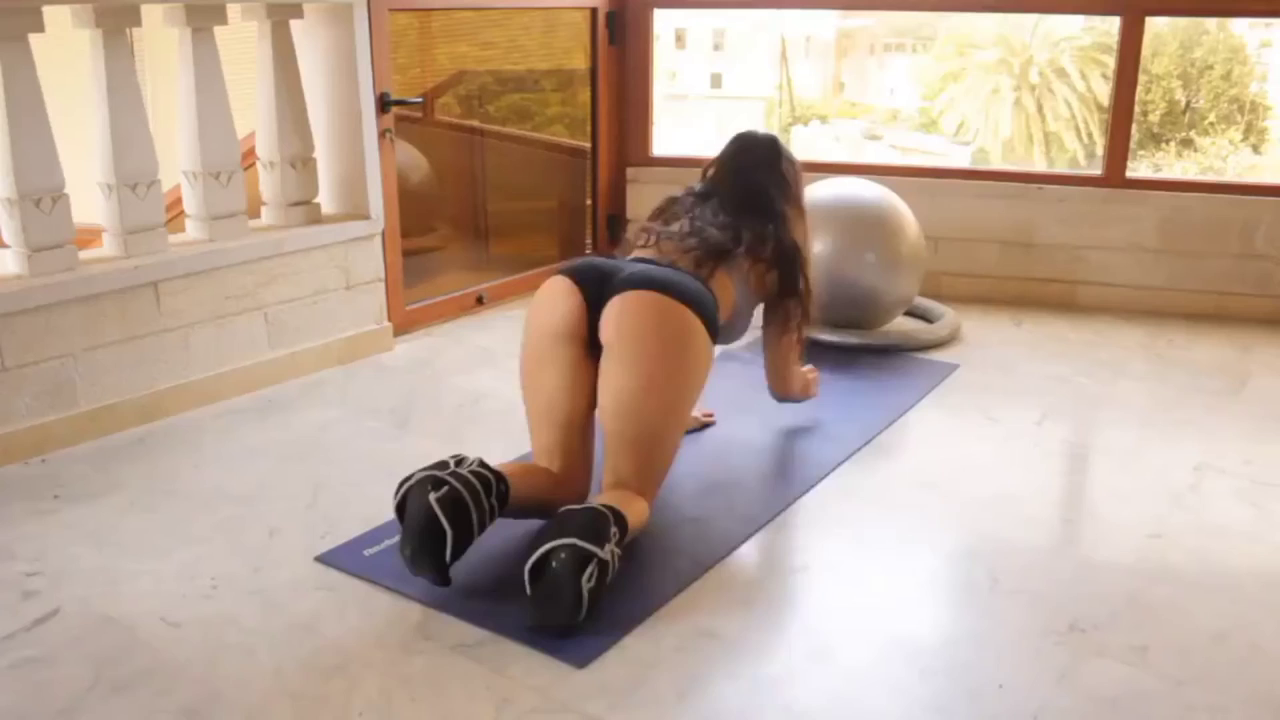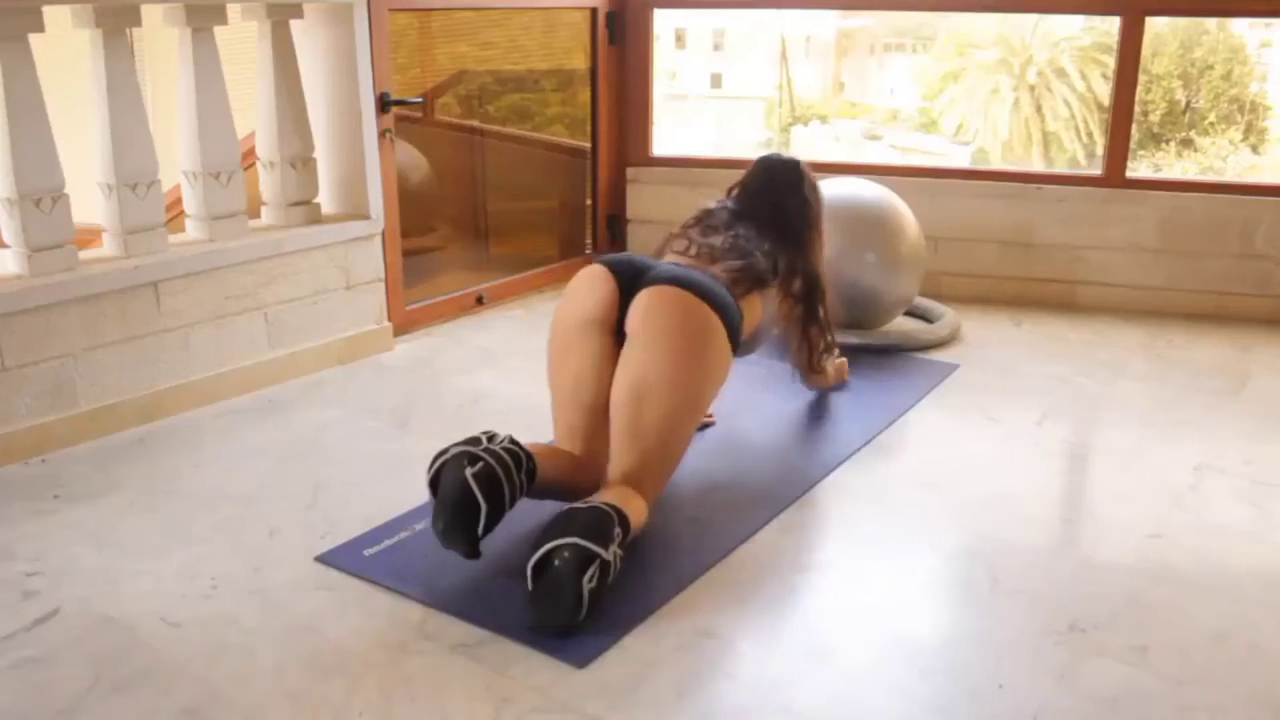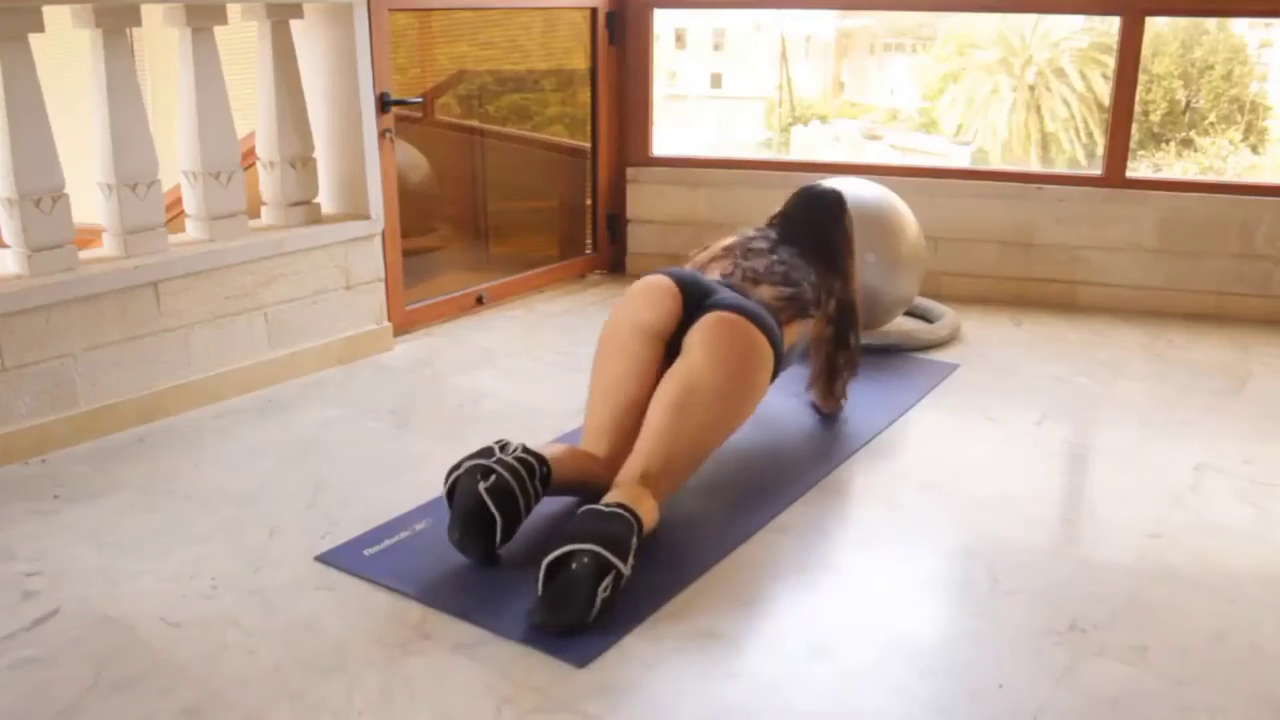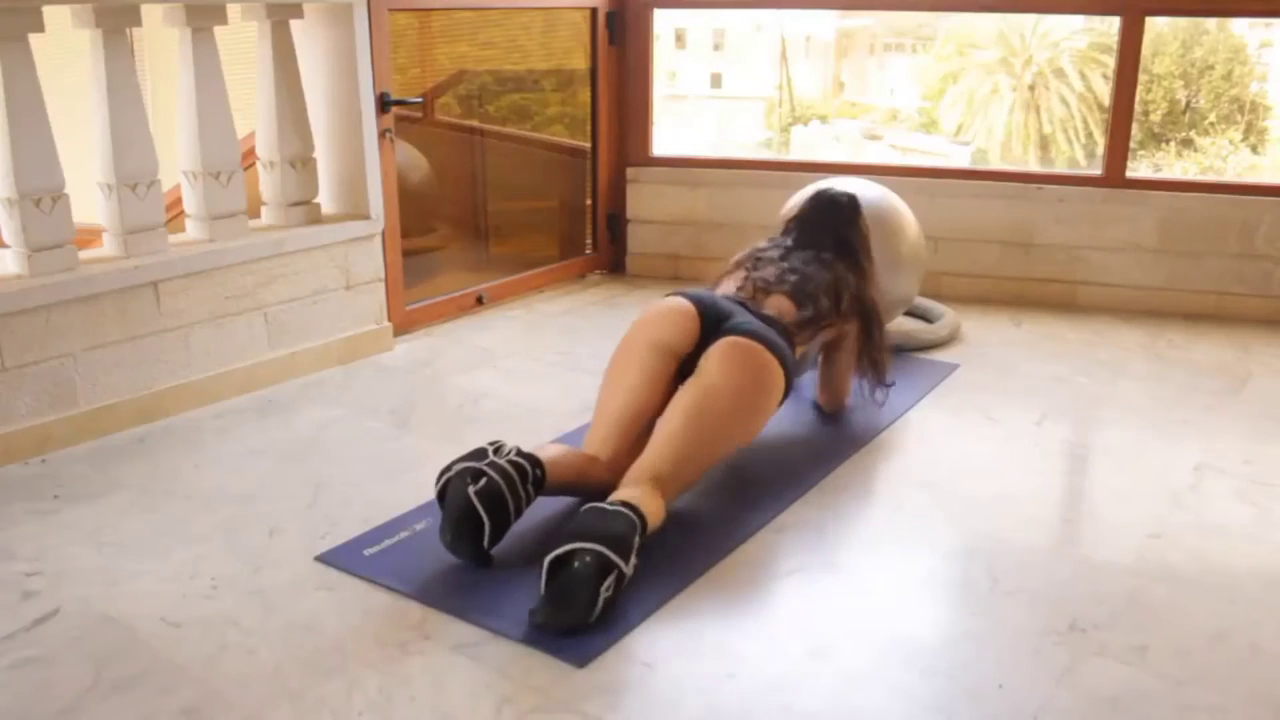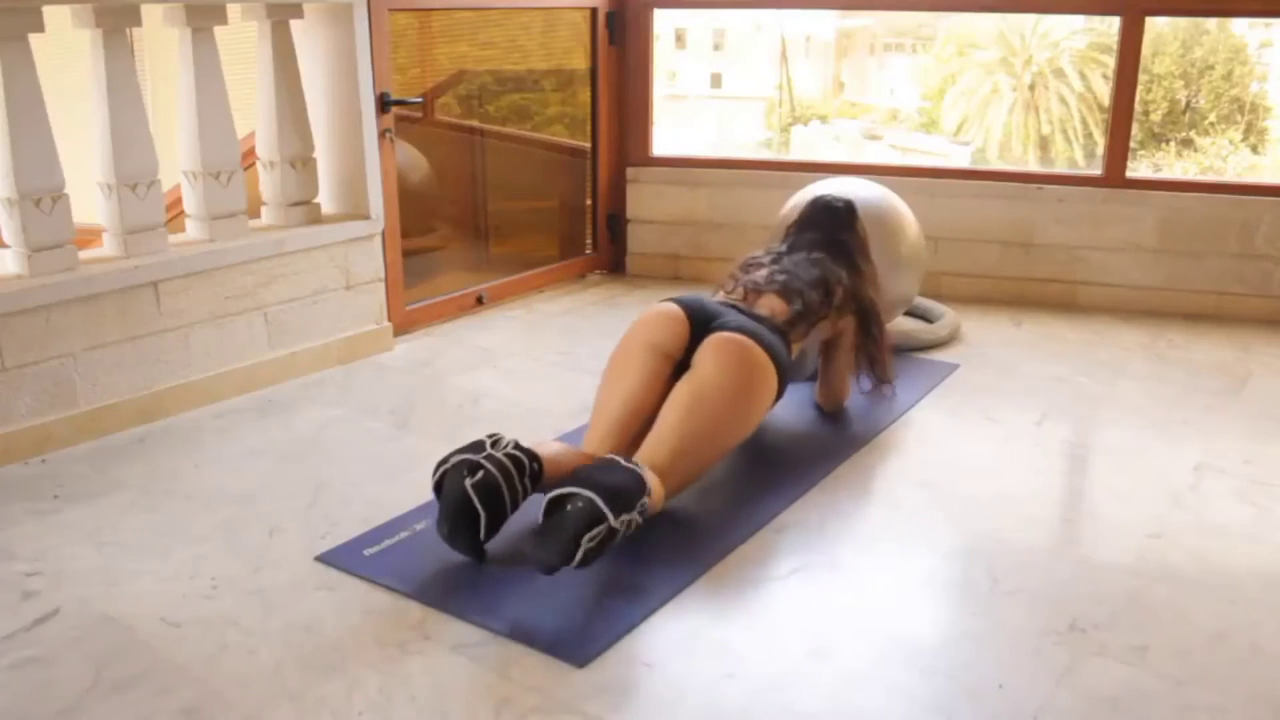
dt=0.2s
person 1, frame 1
left shoulder: (677, 208)
right shoulder: (774, 248)
right elbow: (781, 388)
left wrist: (669, 411)
right wrist: (804, 383)
left hip: (566, 286)
right hip: (663, 310)
left knee: (558, 482)
right knee: (628, 493)
left ankle: (470, 489)
right ankle: (592, 534)
person 1, frame 2
left shoulder: (699, 223)
right shoulder: (794, 271)
right elbow: (814, 376)
left wrist: (677, 407)
right wrist: (830, 372)
left hip: (599, 279)
right hip: (689, 310)
left knee: (578, 468)
right knee: (627, 487)
left ankle: (503, 464)
right ankle: (593, 530)
person 1, frame 3
left shoulder: (731, 245)
right shoulder: (829, 290)
right elbow: (828, 402)
right wrist: (828, 391)
left hip: (660, 289)
right hip: (742, 334)
left knee: (597, 461)
right knee: (639, 484)
left ankle: (520, 467)
right ankle: (609, 531)
person 1, frame 4
left shoulder: (756, 254)
right shoulder: (849, 296)
right elbow: (832, 401)
left hip: (680, 309)
right hip: (753, 354)
left knee: (597, 464)
right knee: (643, 486)
left ankle: (516, 469)
right ankle: (611, 530)
person 1, frame 5
left shoulder: (760, 260)
right shoulder: (847, 293)
right elbow: (831, 400)
left wrist: (795, 354)
left hip: (672, 314)
right hip: (748, 350)
left knee: (593, 457)
right knee: (645, 477)
left ankle: (511, 464)
right ankle: (609, 490)
